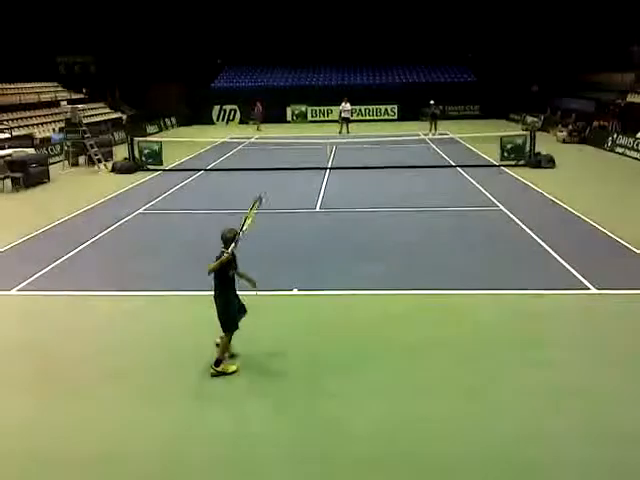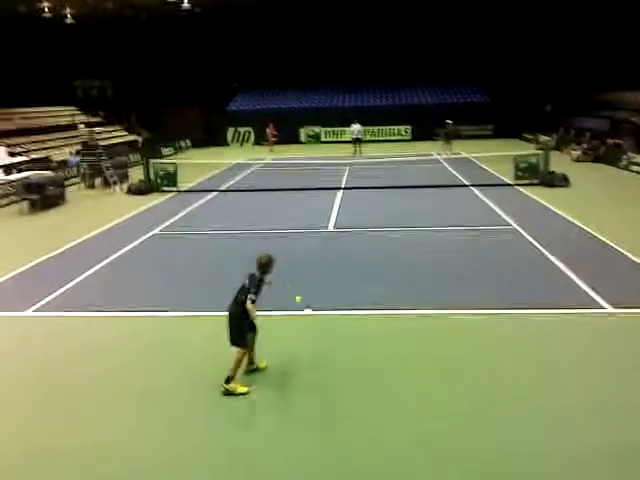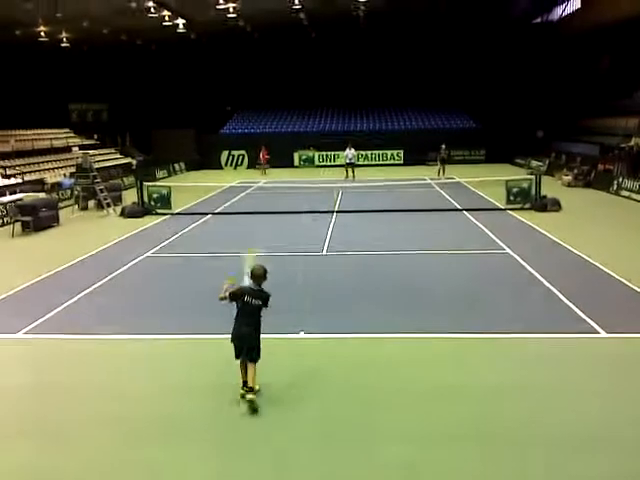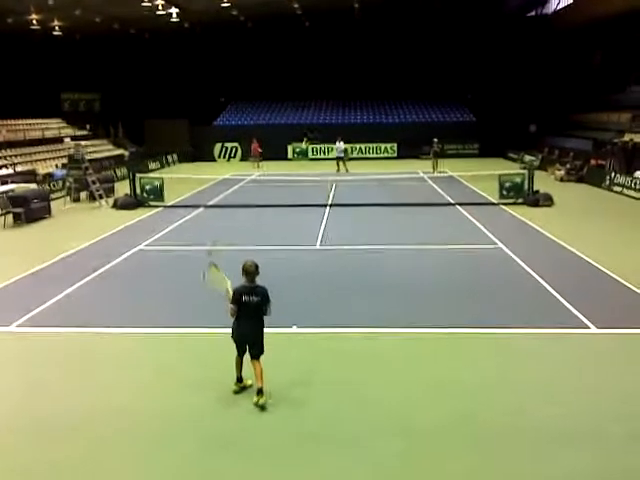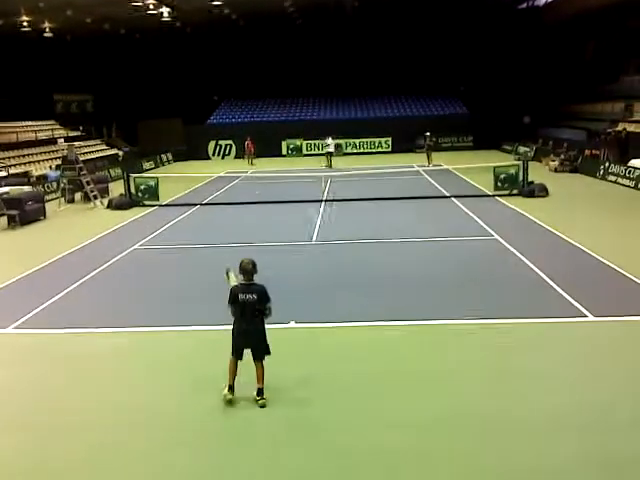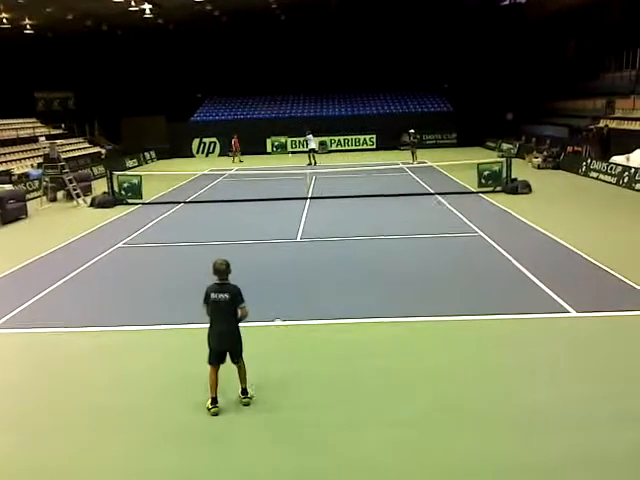
dt=0.4s
person 1, frame 1
left shoulder: (230, 255)
right shoulder: (224, 257)
right elbow: (210, 269)
left wrist: (248, 279)
right wrist: (222, 260)
left hip: (230, 294)
right hip: (223, 297)
left knee: (239, 314)
right knee: (229, 330)
left ankle: (223, 342)
right ankle: (217, 365)
person 1, frame 2
left shoulder: (253, 276)
right shoulder: (257, 284)
right elbow: (248, 304)
left wrist: (264, 281)
right wrist: (252, 313)
left hip: (237, 311)
right hip: (239, 314)
left knee: (252, 332)
right knee: (243, 347)
left ankle: (251, 363)
right ankle: (229, 383)
person 1, frame 3
left shoulder: (241, 291)
right shoulder: (265, 296)
left elbow: (222, 297)
left wrist: (226, 287)
left hip: (238, 331)
right hip: (253, 333)
left knee: (243, 358)
right knee: (253, 362)
left ankle: (246, 386)
right ankle: (250, 393)
person 1, frame 4
left shoulder: (237, 291)
right shoulder: (263, 291)
left elbow: (232, 313)
right elbow: (266, 312)
left hip: (240, 330)
right hip: (256, 330)
left knee: (239, 356)
right knee: (255, 359)
left ankle: (239, 382)
right ankle: (260, 394)
person 1, frame 5
left shoulder: (235, 290)
right shoulder: (261, 290)
left elbow: (233, 312)
right elbow: (268, 312)
left hip: (239, 330)
right hip: (257, 330)
left knee: (234, 358)
right knee: (259, 361)
left ankle: (230, 390)
right ankle: (260, 395)
person 1, frame 6
left shoulder: (210, 290)
right shoulder: (234, 290)
left elbow: (208, 312)
right elbow: (244, 313)
left hip: (215, 333)
right hip: (232, 332)
left knee: (214, 367)
right knee: (239, 361)
left ankle: (213, 403)
right ankle: (244, 394)
